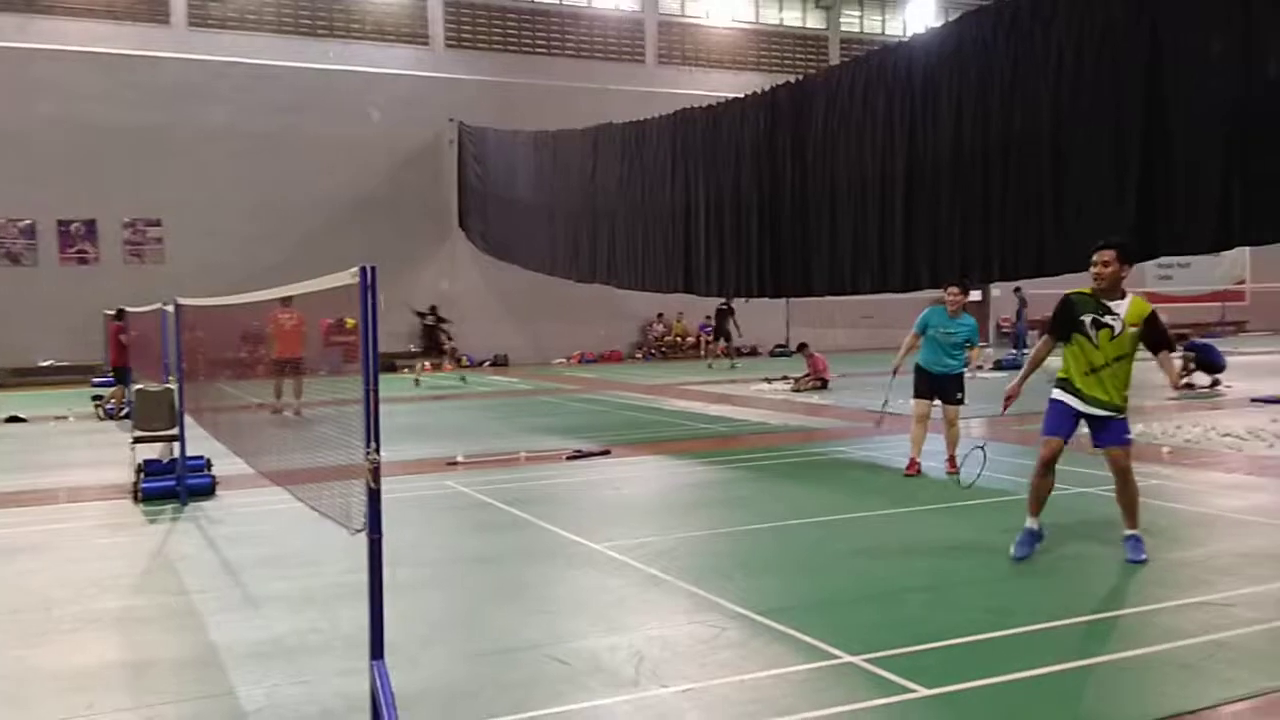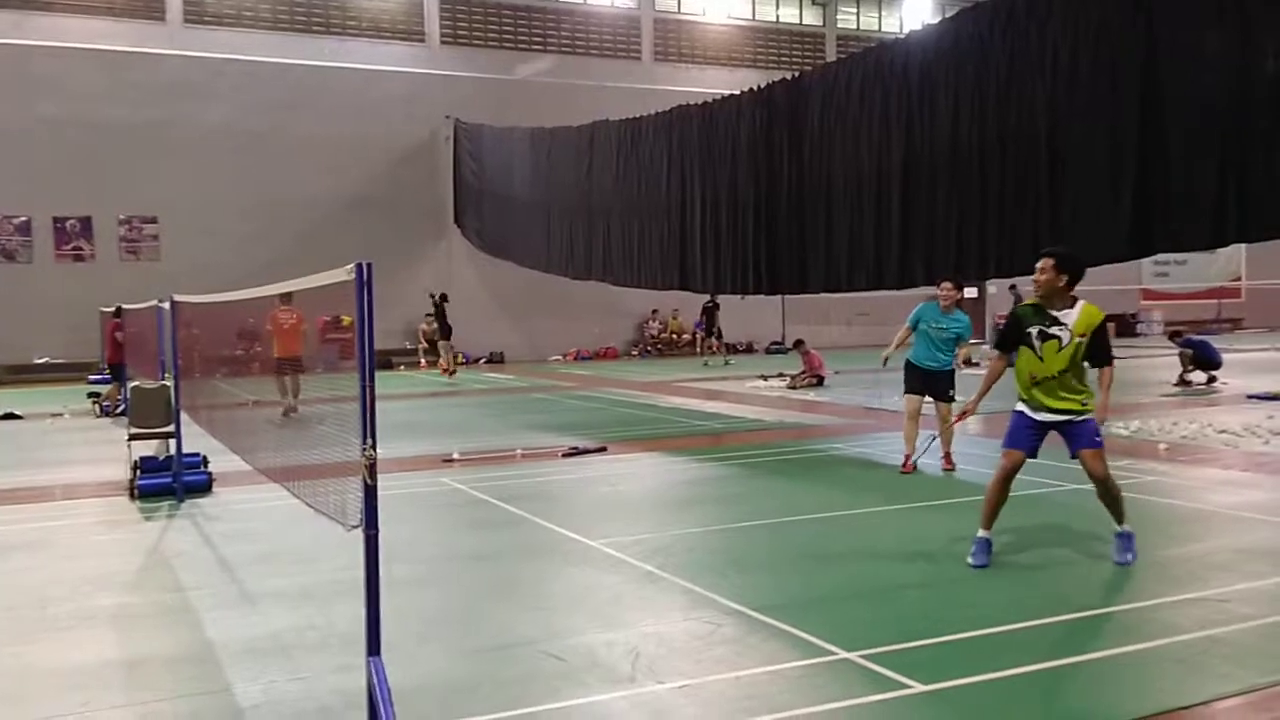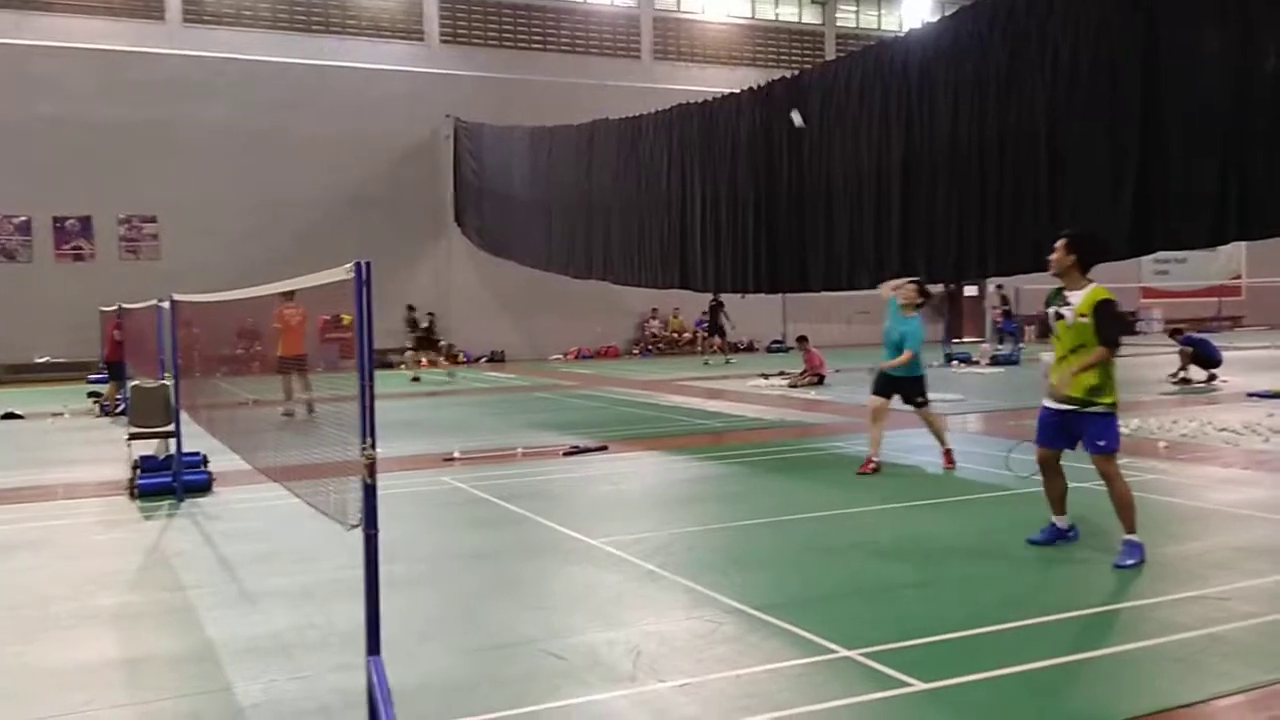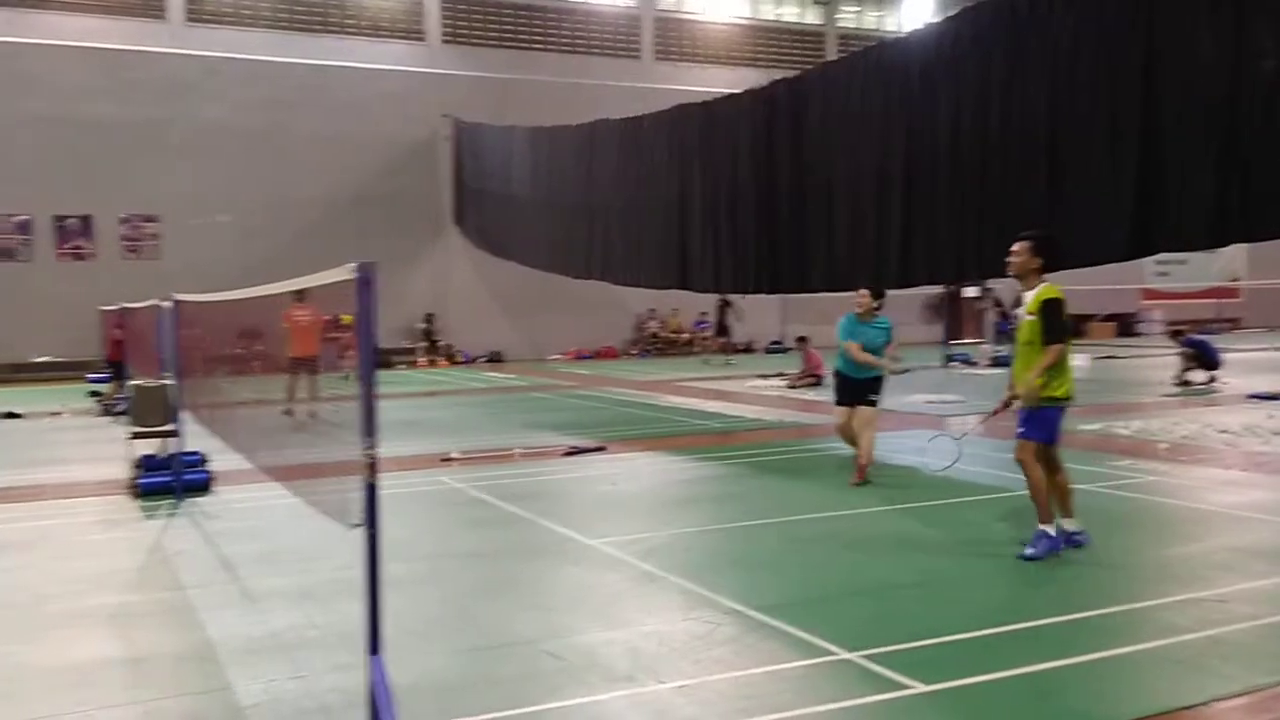
dt=0.5s
person 1, frame 1
left shoulder: (1141, 311)
right shoulder: (1074, 302)
left elbow: (1162, 348)
right elbow: (1049, 342)
left wrist: (1171, 372)
right wrist: (1020, 380)
left hip: (1111, 402)
right hip: (1069, 394)
left knee: (1122, 467)
right knee: (1047, 456)
left ankle: (1132, 535)
right ankle: (1032, 528)
person 1, frame 2
left shoulder: (1092, 318)
right shoulder: (1024, 314)
left elbow: (1104, 364)
right elbow: (1001, 357)
left wrist: (1103, 398)
right wrist: (978, 398)
left hip: (1076, 410)
right hip: (1031, 407)
left knee: (1098, 472)
right knee: (1006, 469)
left ankle: (1123, 530)
right ankle: (983, 538)
person 1, frame 3
left shoulder: (1101, 301)
right shoulder: (1054, 298)
left elbow: (1107, 349)
left wrist: (1070, 374)
left hip: (1094, 401)
right hip: (1057, 399)
left knee: (1107, 469)
right knee: (1046, 460)
left ankle: (1132, 541)
right ankle: (1061, 525)
person 1, frame 4
left shoulder: (1049, 298)
right shoulder: (1025, 298)
left elbow: (1058, 345)
left wrist: (1033, 380)
right wrist: (1014, 388)
left hip: (1047, 394)
right hip: (1035, 394)
left knee: (1026, 456)
right knee: (1048, 459)
left ankle: (1048, 531)
right ankle: (1069, 528)
person 2, frame 1
left shoulder: (970, 324)
right shoulder: (930, 314)
left elbow: (974, 348)
right elbow: (913, 337)
left wrist: (972, 362)
right wrist: (900, 358)
left hip: (952, 375)
right hip: (925, 371)
left knee: (951, 419)
right knee: (920, 415)
left ankle: (951, 458)
right ankle: (914, 461)
person 2, frame 2
left shoulder: (963, 321)
right shoulder: (925, 308)
left elbow: (963, 347)
right elbow: (907, 329)
left wrist: (960, 359)
right wrist: (892, 348)
left hip: (943, 371)
right hip: (916, 366)
left knee: (944, 415)
right knee: (911, 412)
left ankle: (947, 455)
right ankle: (909, 457)
person 2, frame 3
left shoulder: (913, 327)
right shoulder: (894, 306)
left elbow: (907, 357)
right elbow: (884, 288)
left wrist: (885, 364)
right wrist: (905, 281)
left hip: (911, 376)
right hip: (887, 374)
left knee: (927, 416)
right knee: (876, 411)
left ankle: (946, 450)
right ankle: (873, 459)
person 2, frame 4
left shoulder: (885, 324)
right shoulder: (846, 322)
right elbow: (856, 354)
left wrist: (889, 354)
right wrist: (882, 364)
left hip: (872, 378)
right hip: (846, 376)
left knee: (866, 423)
right knee: (841, 424)
left ankle: (863, 468)
right ankle: (862, 451)
